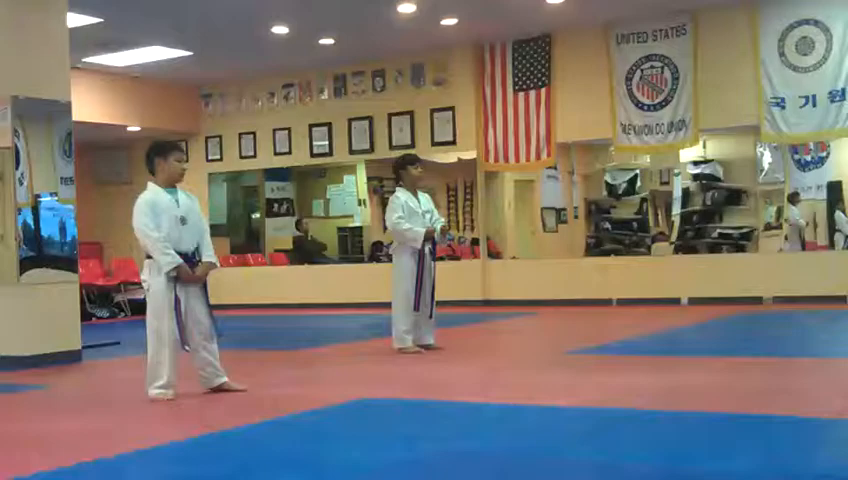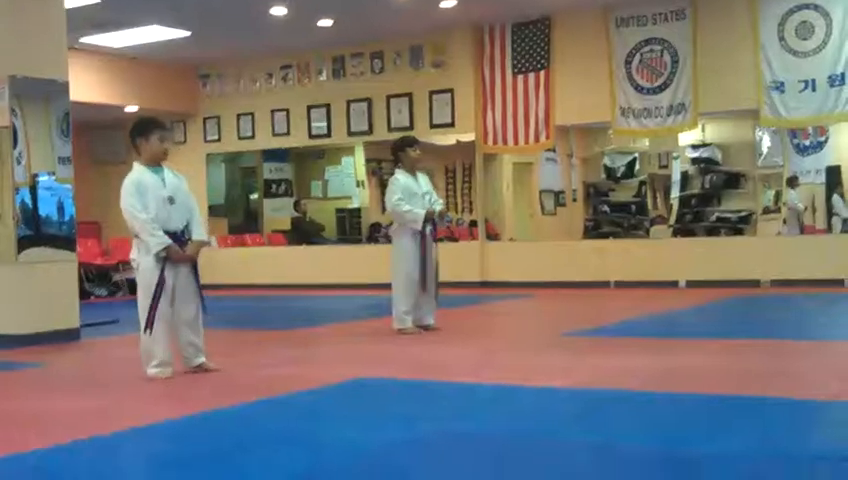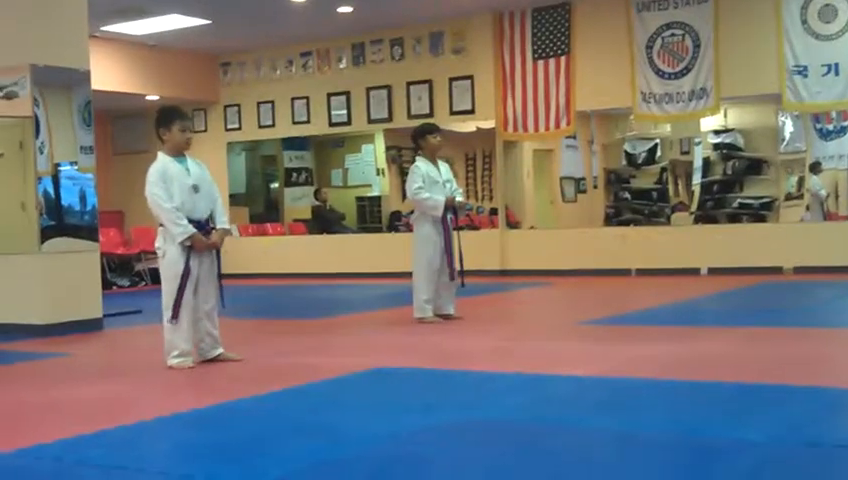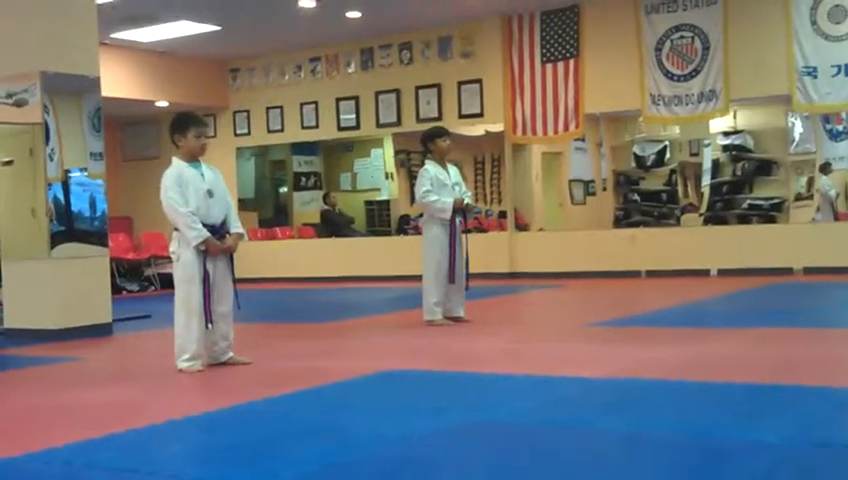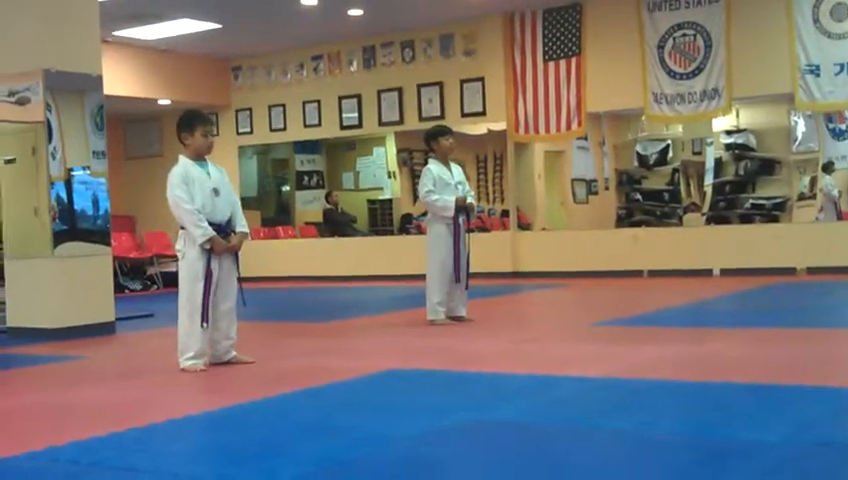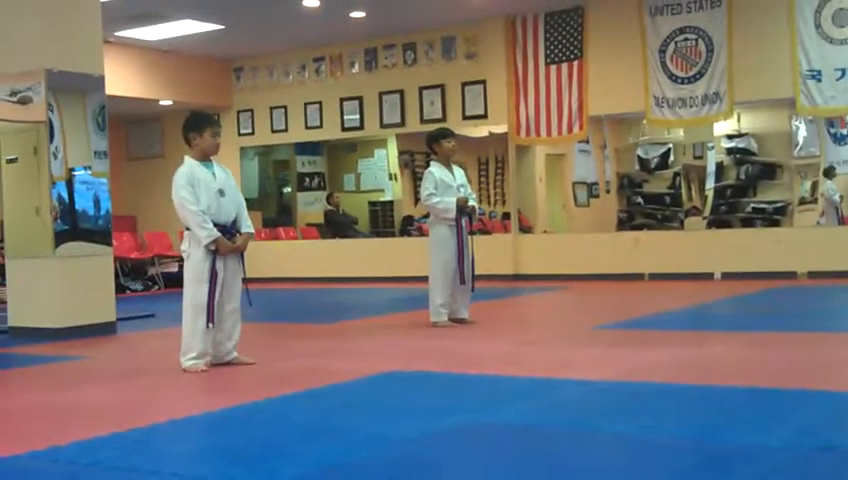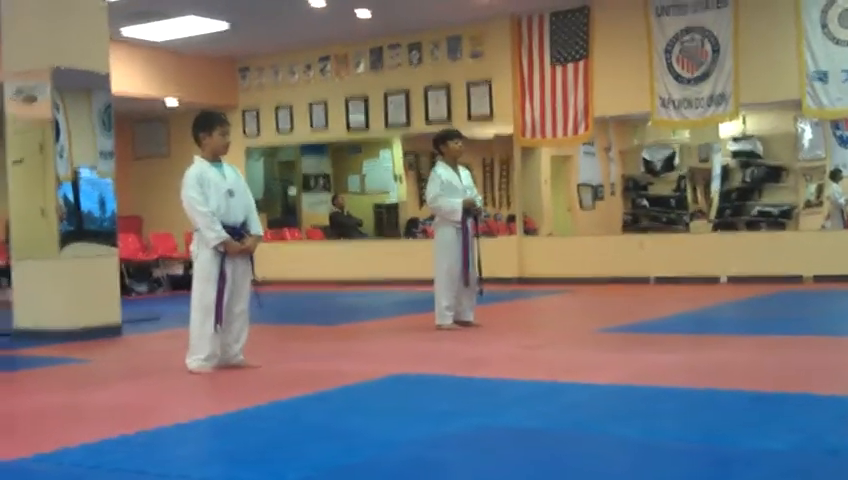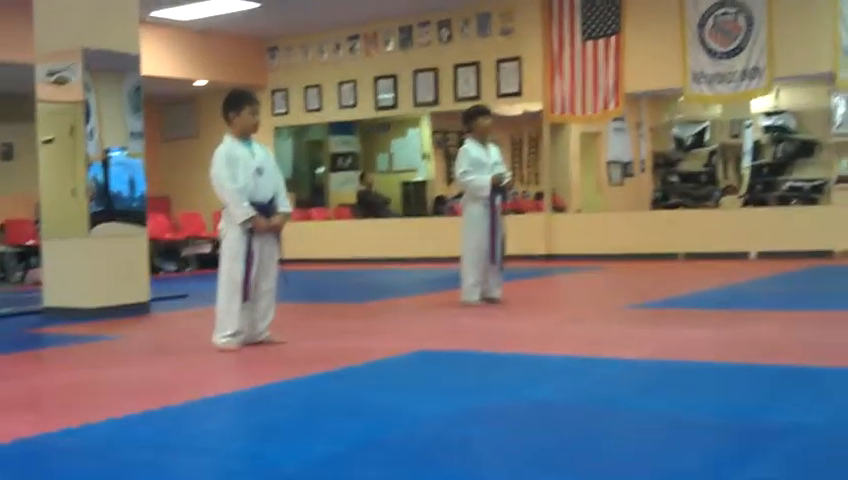
dt=0.3s
person 1, frame 1
left shoulder: (189, 199)
right shoulder: (147, 201)
left elbow: (203, 232)
right elbow: (151, 239)
left wrist: (206, 262)
right wrist: (178, 267)
left hip: (193, 271)
right hip: (163, 274)
left knee: (203, 327)
right knee: (163, 333)
left ankle: (215, 379)
right ankle: (161, 387)
person 1, frame 2
left shoulder: (176, 178)
right shoulder: (134, 181)
left elbow: (192, 210)
right elbow: (139, 220)
left wrist: (197, 241)
right wrist: (167, 247)
left hip: (183, 250)
right hip: (152, 253)
left knee: (189, 309)
right knee: (156, 313)
left ankle: (195, 359)
right ankle: (158, 366)
person 1, frame 3
left shoulder: (199, 167)
right shoulder: (158, 170)
left elbow: (215, 199)
right elbow: (164, 209)
left wrist: (221, 230)
right wrist: (192, 236)
left hip: (206, 240)
right hip: (177, 243)
left knee: (207, 300)
right knee: (179, 301)
left ankle: (210, 350)
right ankle: (180, 355)
person 1, frame 4
left shoulder: (212, 172)
right shoulder: (173, 175)
left elbow: (227, 204)
right elbow: (179, 213)
left wrist: (235, 234)
right wrist: (206, 240)
left hip: (220, 243)
right hip: (191, 246)
left knee: (222, 302)
right knee: (191, 304)
left ankle: (221, 353)
right ankle: (189, 358)
person 1, frame 5
left shoulder: (218, 171)
right shoulder: (179, 173)
left elbow: (233, 203)
right elbow: (185, 211)
left wrist: (240, 232)
right wrist: (211, 239)
left hip: (225, 242)
right hip: (197, 245)
left knee: (225, 301)
right knee: (195, 301)
left ankle: (223, 351)
right ankle: (192, 357)
person 1, frame 6
left shoulder: (223, 172)
right shoulder: (185, 174)
left elbow: (239, 203)
right elbow: (190, 212)
left wrist: (245, 233)
right wrist: (216, 239)
left hip: (231, 243)
right hip: (202, 245)
left knee: (229, 301)
right knee: (199, 301)
left ankle: (225, 352)
right ankle: (194, 356)
person 1, frame 7
left shoulder: (233, 172)
right shoulder: (195, 174)
left elbow: (248, 204)
right elbow: (200, 213)
left wrist: (254, 235)
right wrist: (224, 241)
left hip: (240, 245)
right hip: (211, 247)
left knee: (238, 303)
right knee: (207, 303)
left ankle: (231, 354)
right ankle: (201, 358)
person 1, frame 8
left shoulder: (263, 151)
right shoulder: (225, 152)
left elbow: (277, 183)
right elbow: (227, 190)
left wrist: (281, 212)
right wrist: (252, 218)
left hip: (268, 223)
right hip: (240, 224)
left knee: (264, 281)
right knee: (235, 279)
left ankle: (257, 331)
right ankle: (228, 335)
person 2, frame 1
left shoulder: (425, 198)
right shoulder: (397, 198)
left elbow: (435, 219)
right elbow: (395, 225)
left wrist: (440, 229)
right wrist: (422, 233)
left hip: (425, 253)
right hip: (406, 253)
left knee: (427, 297)
right knee: (406, 297)
left ankle: (425, 338)
right ankle: (404, 341)
person 2, frame 2
left shoulder: (424, 179)
right shoulder: (397, 180)
left elbow: (434, 200)
right elbow: (395, 207)
left wrist: (439, 211)
right wrist: (422, 215)
left hip: (424, 234)
right hip: (406, 234)
left knee: (427, 277)
right knee: (406, 278)
left ankle: (424, 319)
right ankle: (404, 322)
person 2, frame 3
left shoulder: (444, 167)
right shoulder: (418, 168)
left elbow: (454, 189)
right elbow: (415, 194)
left wrist: (458, 201)
right wrist: (442, 202)
left hip: (444, 222)
right hip: (427, 222)
left knee: (447, 266)
right knee: (427, 266)
left ankle: (444, 308)
right ankle: (424, 311)
person 2, frame 4
left shoulder: (454, 170)
right shoulder: (427, 171)
left elbow: (463, 192)
right elbow: (423, 197)
left wrist: (466, 204)
right wrist: (451, 204)
left hip: (453, 225)
right hip: (436, 225)
left knee: (456, 269)
right knee: (436, 269)
left ankle: (454, 311)
right ankle: (433, 314)
person 2, frame 5
left shoulder: (457, 169)
right shoulder: (430, 170)
left elbow: (467, 192)
right elbow: (426, 197)
left wrist: (469, 204)
right wrist: (453, 203)
left hip: (457, 224)
right hip: (440, 224)
left knee: (460, 268)
right knee: (440, 268)
left ankle: (456, 310)
right ankle: (437, 313)
person 2, frame 6
left shoulder: (459, 172)
right shoulder: (432, 172)
left elbow: (469, 195)
right elbow: (427, 199)
left wrist: (471, 206)
right wrist: (454, 203)
left hip: (460, 226)
right hip: (442, 226)
left knee: (463, 270)
right knee: (443, 270)
left ankle: (458, 312)
right ankle: (439, 315)
person 2, frame 7
left shoulder: (465, 173)
right shoulder: (438, 173)
left elbow: (475, 196)
right elbow: (433, 201)
left wrist: (476, 207)
right wrist: (460, 205)
left hip: (465, 228)
right hip: (448, 228)
left knee: (468, 272)
right knee: (448, 273)
left ankle: (464, 315)
right ankle: (445, 318)
person 2, frame 8
left shoulder: (494, 150)
right shoulder: (467, 150)
left elbow: (503, 173)
right elbow: (462, 177)
left wrist: (505, 182)
right wrist: (488, 182)
left hip: (493, 204)
right hip: (476, 205)
left knee: (494, 249)
right knee: (475, 249)
left ankle: (490, 291)
right ankle: (471, 294)
